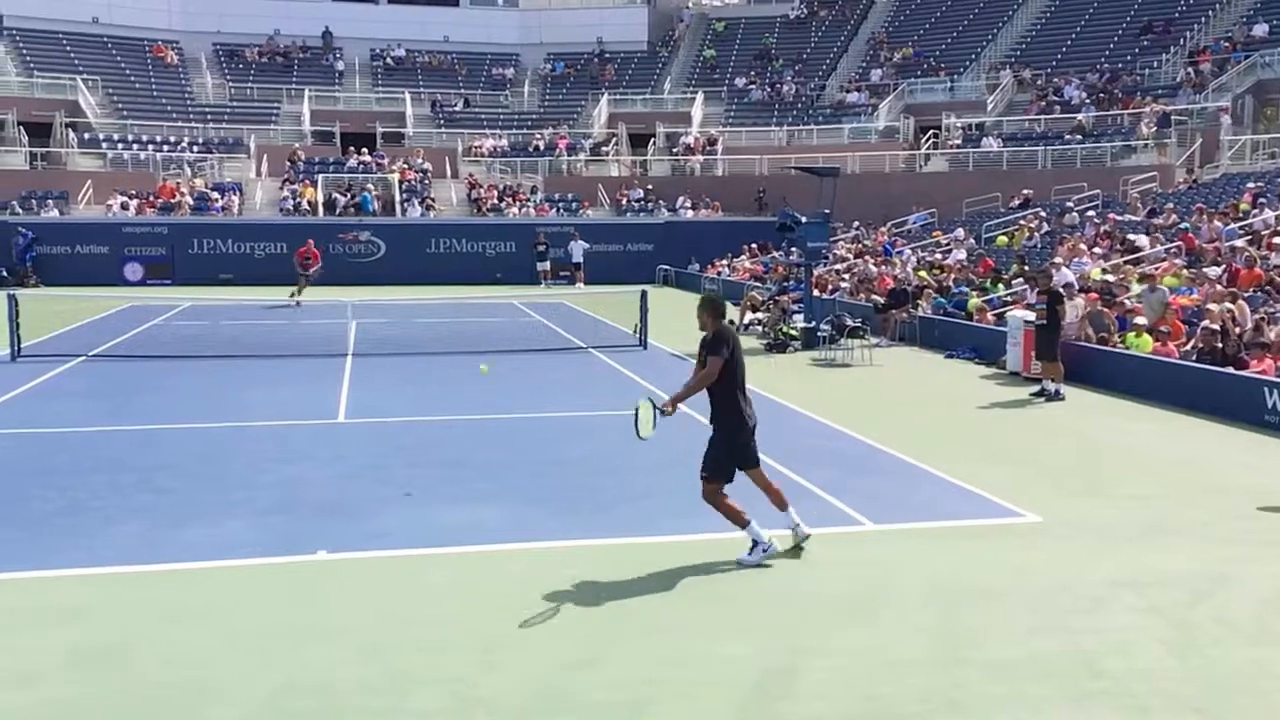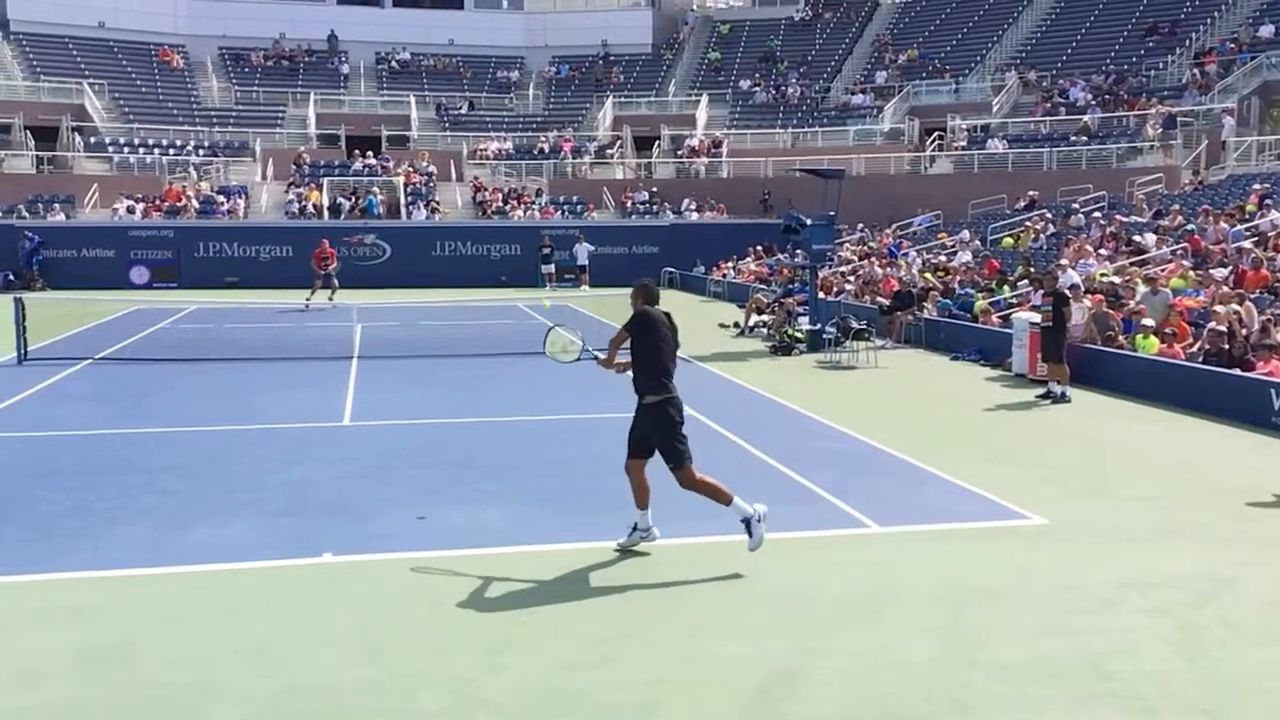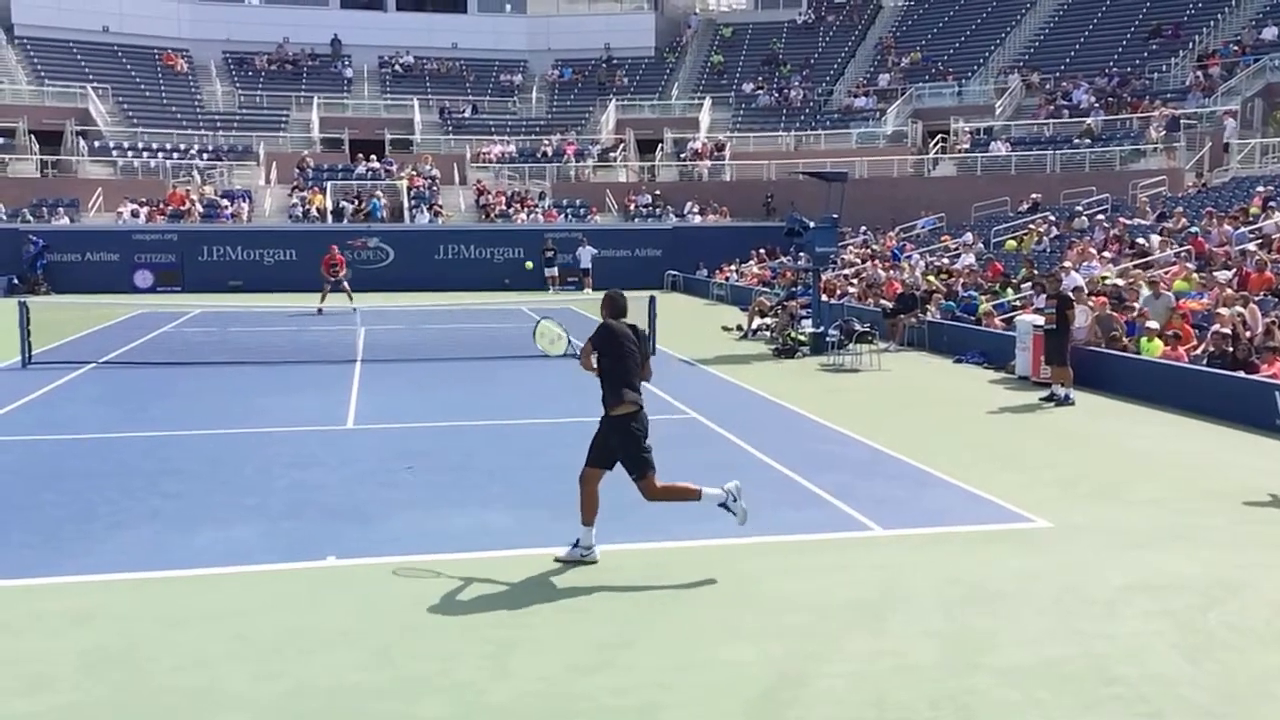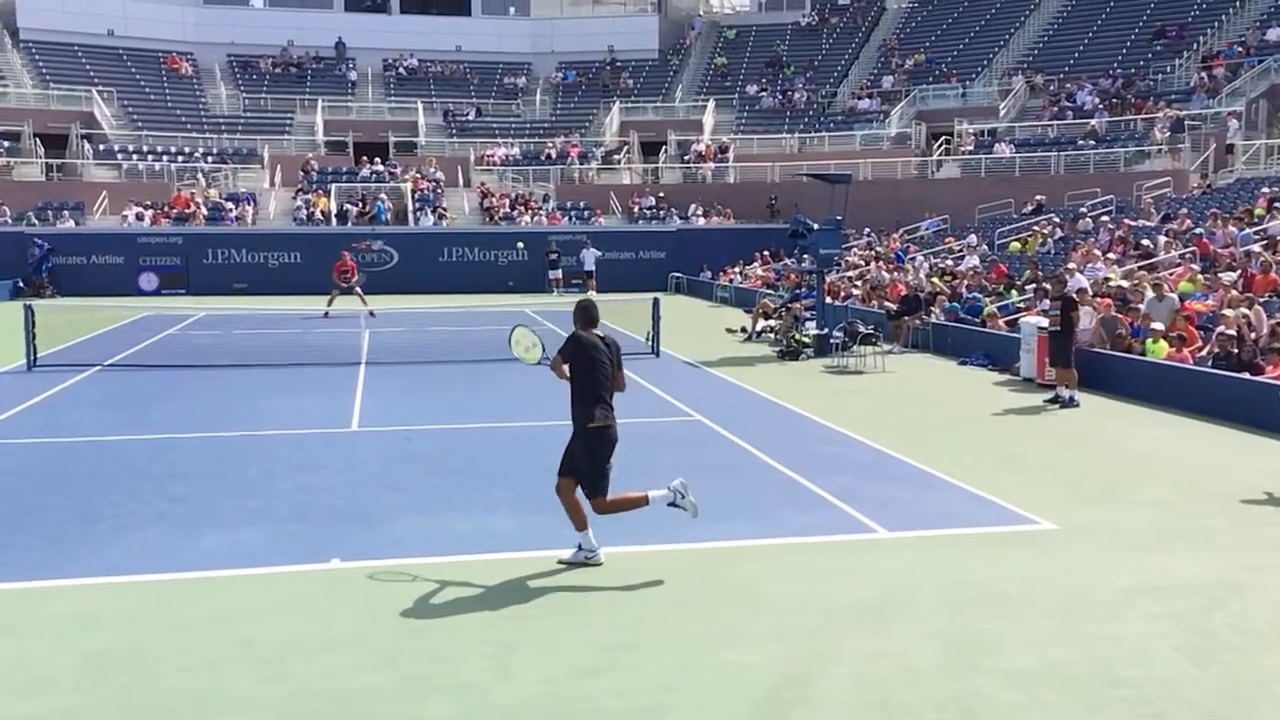
dt=0.7s
person 1, frame 1
left shoulder: (723, 334)
right shoulder: (709, 341)
left elbow: (709, 376)
right elbow: (697, 378)
left wrist: (675, 398)
right wrist: (675, 401)
left hip: (731, 425)
right hip: (741, 420)
left knee: (712, 492)
right knee: (758, 475)
left ankle: (762, 543)
right ankle: (797, 526)
person 1, frame 2
left shoulder: (643, 316)
right shoulder: (667, 323)
left elbow: (615, 343)
left wrist: (610, 360)
right wrist: (632, 364)
left hip: (662, 408)
right hip: (649, 407)
left knee: (687, 478)
right knee: (633, 467)
left ankle: (749, 514)
right ankle: (643, 527)
person 1, frame 3
left shoulder: (608, 329)
right shoulder: (638, 334)
left elbow: (585, 355)
right elbow: (646, 374)
left wrist: (591, 366)
left hip: (627, 421)
right hip: (614, 420)
left knee: (651, 489)
right knee: (588, 478)
left ankle: (723, 496)
right ankle: (586, 546)
person 1, frame 4
left shoulder: (577, 340)
right shoulder: (611, 344)
left elbow: (556, 365)
right elbow: (620, 385)
left wrist: (567, 375)
left hip: (595, 431)
right hip: (591, 430)
left knee: (601, 504)
right knee: (564, 487)
left ankle: (670, 494)
right ankle: (589, 549)
